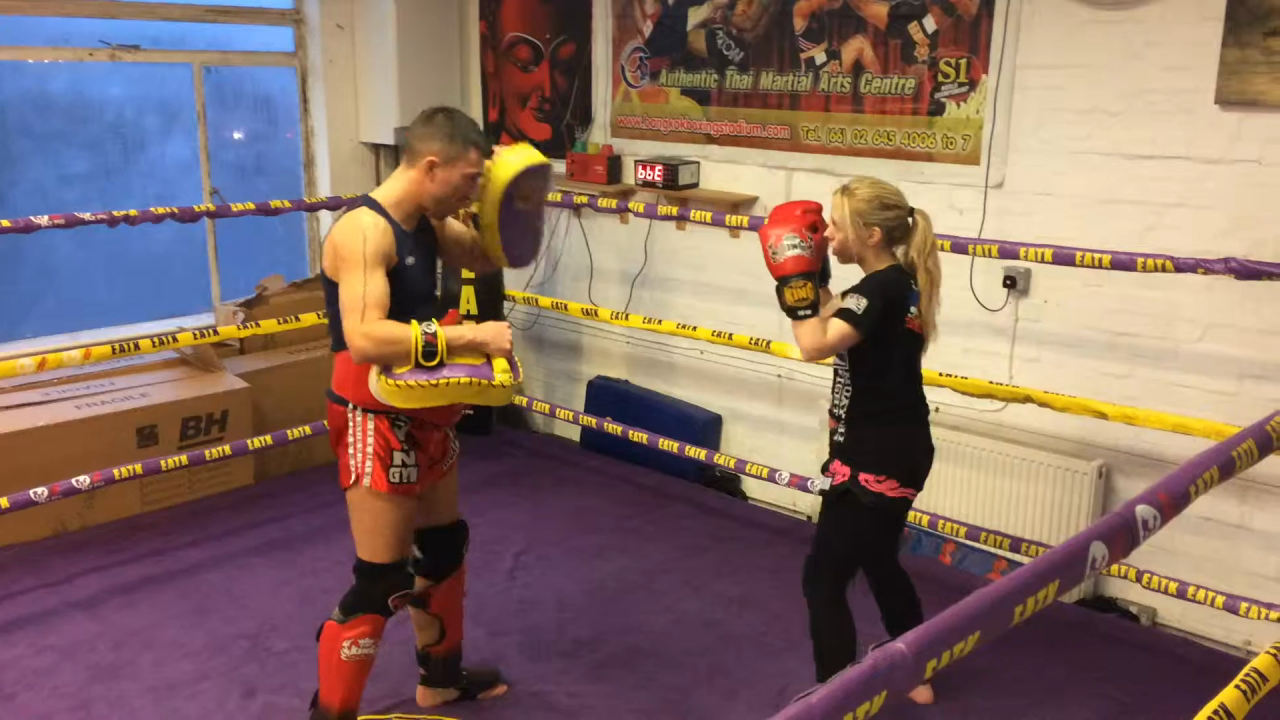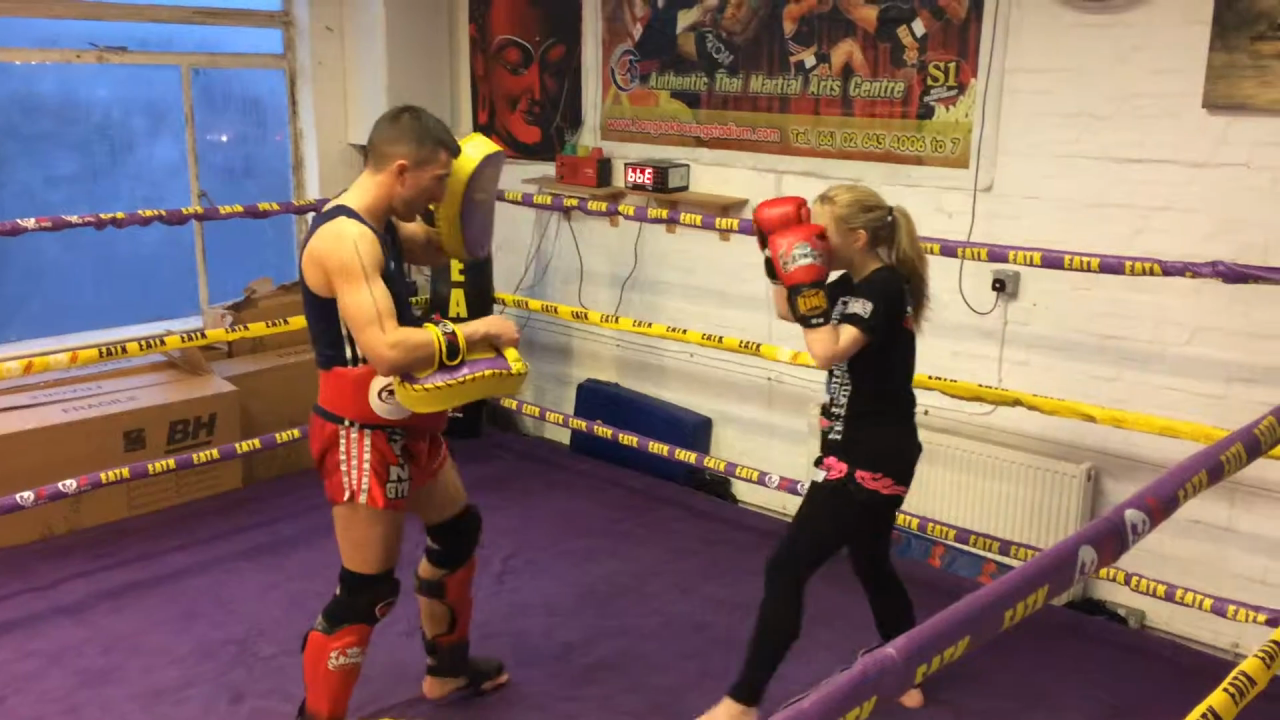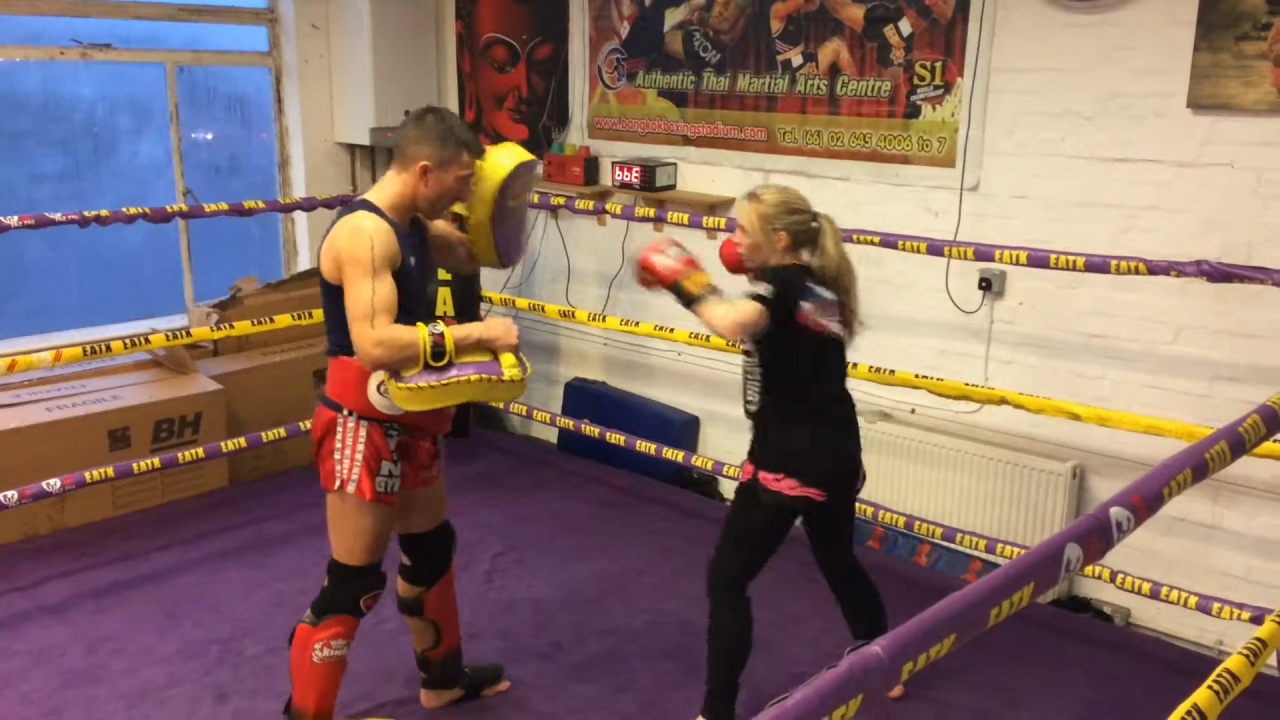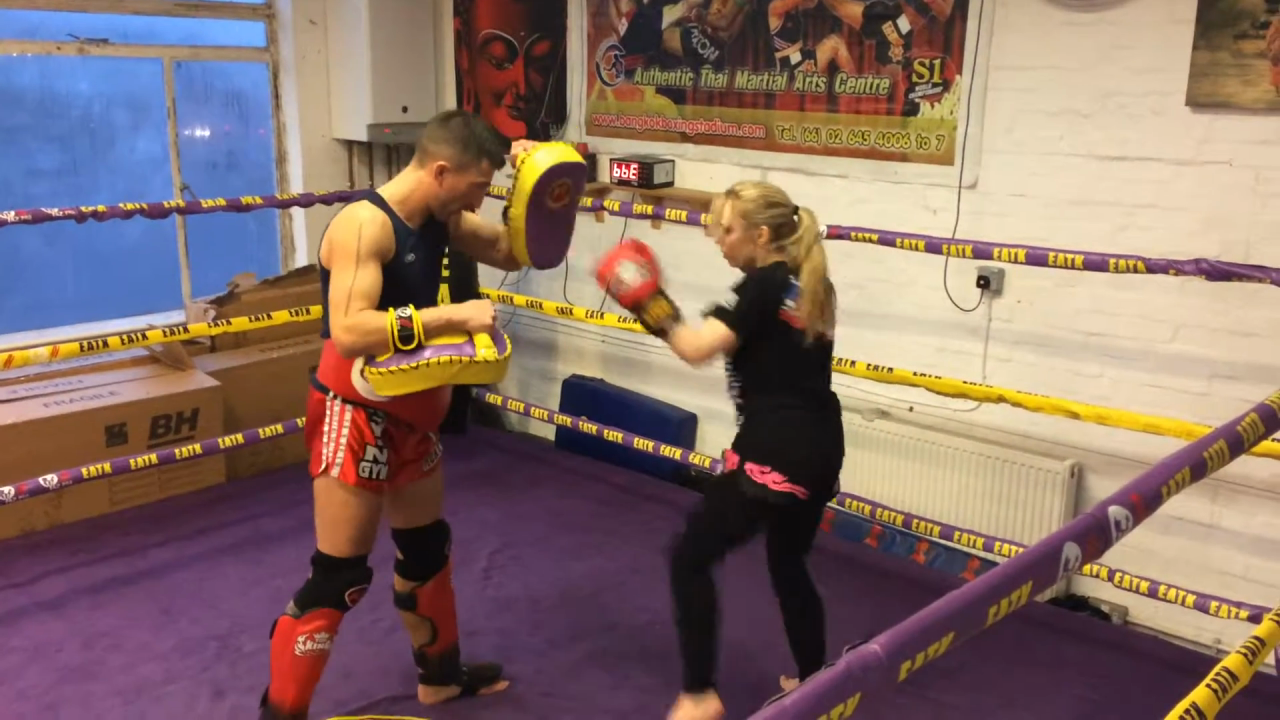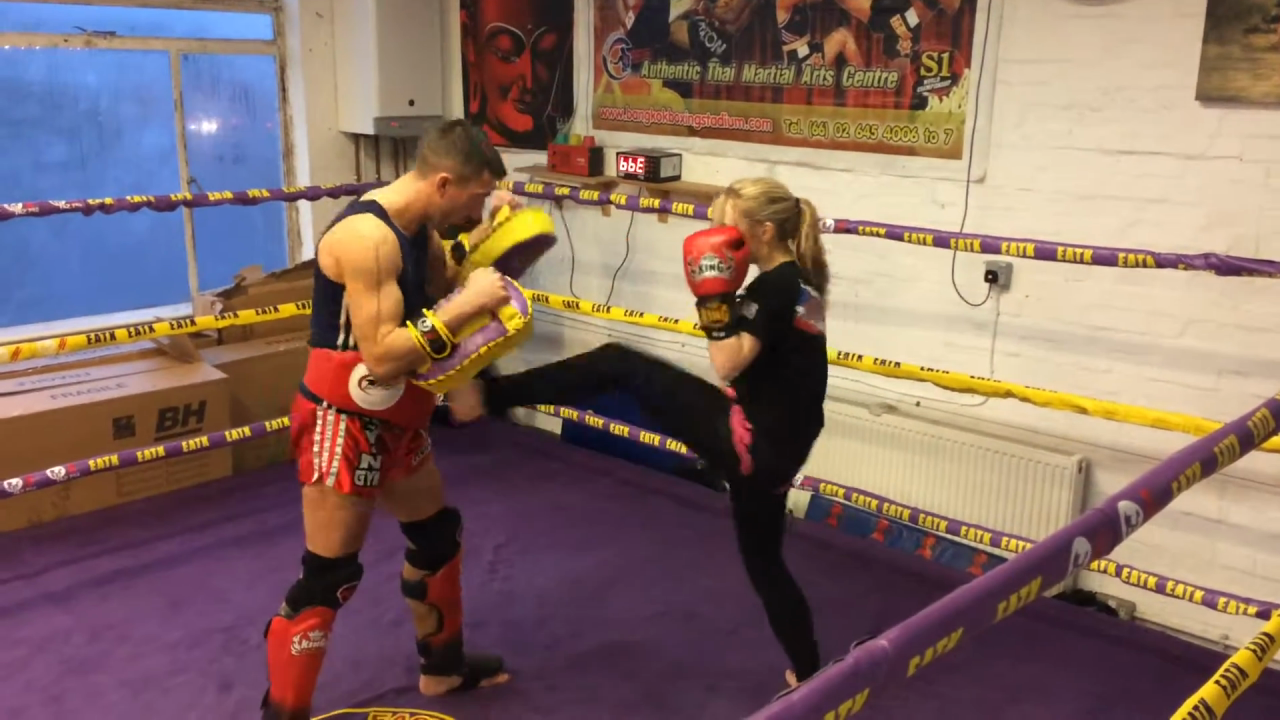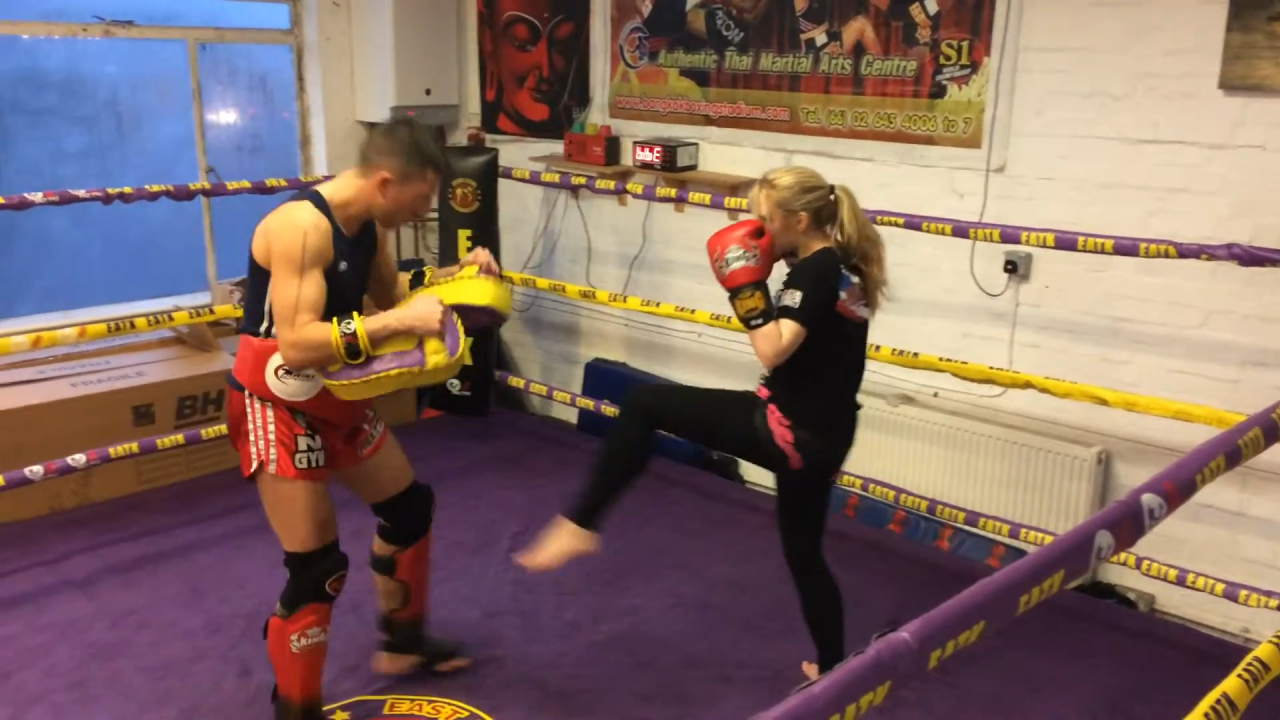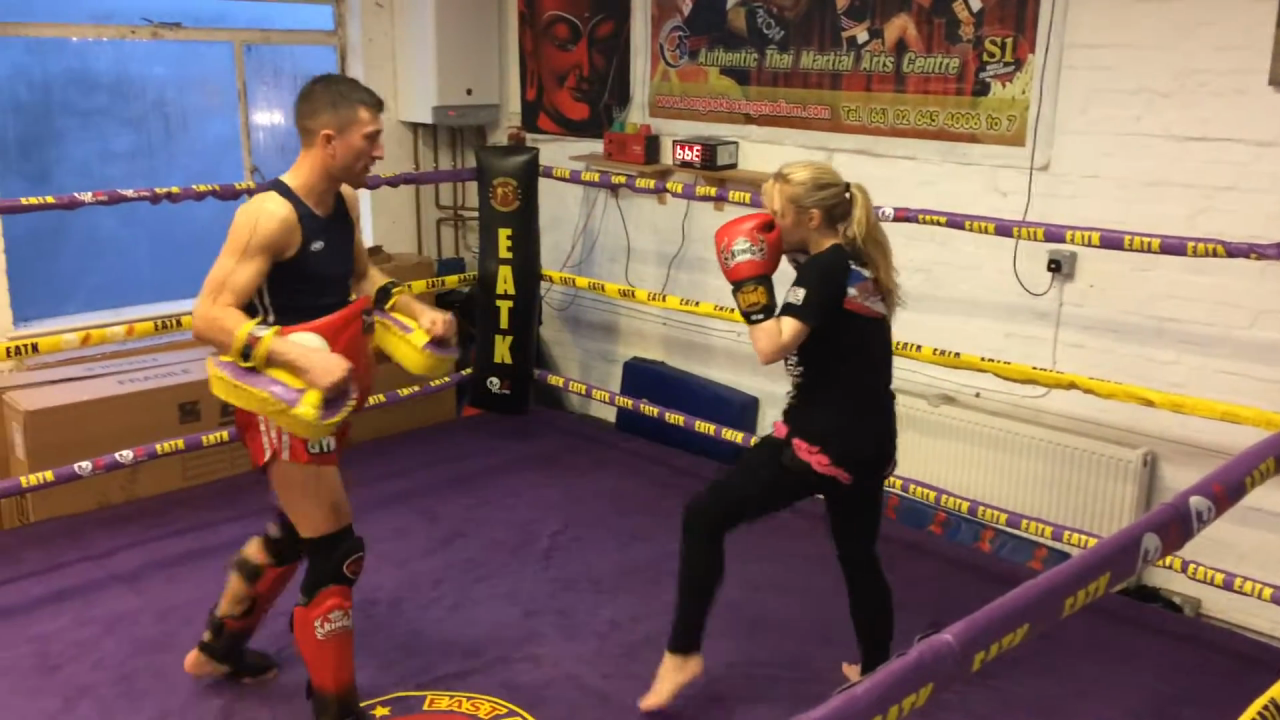
dt=0.3s
person 1, frame 1
left shoulder: (427, 221)
right shoulder: (364, 231)
left elbow: (487, 255)
right elbow: (364, 340)
right wrist: (470, 336)
left hip: (425, 416)
right hip: (376, 422)
left knee: (445, 544)
right knee: (381, 580)
person 1, frame 2
left shoulder: (376, 223)
right shoulder: (344, 240)
left elbow: (433, 248)
right elbow: (386, 349)
right wrist: (478, 330)
left hip: (403, 423)
right hip: (363, 432)
left knee: (457, 530)
right knee: (367, 590)
left ankle: (448, 665)
person 1, frame 3
left shoulder: (409, 220)
right shoulder: (364, 232)
right elbow: (375, 345)
right wrist: (477, 334)
left hip: (408, 421)
right hip: (363, 426)
left knee: (431, 551)
right knee: (353, 584)
person 1, frame 4
left shoulder: (439, 216)
right shoulder: (364, 224)
left elbow: (509, 252)
right elbow: (348, 333)
right wrist: (450, 316)
left hip: (409, 413)
right hip: (356, 416)
left knee: (427, 545)
right knee: (339, 577)
person 1, frame 5
left shoulder: (415, 224)
right shoulder: (366, 236)
left elbow: (442, 283)
right elbow: (383, 356)
right wrist: (467, 305)
left hip: (395, 414)
right hip: (345, 419)
left knee: (437, 533)
right knee: (328, 577)
left ankle: (442, 663)
person 1, frame 6
left shoulder: (367, 224)
right shoulder: (299, 227)
left elbow: (385, 292)
right elbow: (297, 342)
left wrist: (455, 282)
right wrist: (403, 321)
left hip: (336, 400)
right hip: (279, 411)
left knee: (409, 506)
right knee: (317, 569)
left ankle: (404, 640)
person 1, frame 7
left shoulder: (343, 199)
right shoulder: (270, 216)
left elbow: (360, 275)
right elbow: (208, 318)
left wrist: (416, 310)
right wrist: (301, 356)
left hip: (318, 397)
left knee: (294, 532)
right knee: (336, 554)
left ankle: (219, 645)
person 2, frame 1
left shoulder: (884, 288)
right shoulder: (896, 282)
left elbow: (815, 344)
right elbow: (833, 323)
left wrist: (792, 271)
right wrist: (812, 269)
left hip: (875, 458)
right hip: (897, 450)
left knee: (823, 580)
right knee: (878, 561)
person 2, frame 2
left shoulder: (881, 288)
right shoulder: (861, 283)
left elbow: (827, 350)
right elbow: (796, 314)
left wrist: (804, 279)
right wrist: (781, 254)
left hip: (866, 456)
right hip: (880, 452)
left knee: (786, 569)
right knee: (872, 564)
person 2, frame 3
left shoulder: (782, 280)
right shoulder: (815, 285)
left elbow: (733, 324)
left wrist: (682, 277)
right wrist: (749, 281)
left hip: (788, 459)
right hip: (837, 453)
left knee: (727, 579)
right knee: (839, 561)
person 2, frame 4
left shoulder: (759, 289)
right shoulder: (809, 284)
left elbow: (693, 346)
left wrist: (645, 297)
left hip: (773, 453)
right hip: (821, 452)
left knee: (689, 560)
right knee: (789, 568)
person 2, frame 5
left shoulder: (772, 285)
right shoulder: (797, 280)
left elbow: (729, 364)
left wrist: (715, 294)
left hip: (745, 433)
right hip: (776, 448)
left knee: (618, 363)
right knee: (764, 561)
left ankle: (486, 396)
right ankle: (813, 676)
person 2, frame 6
left shoulder: (812, 271)
right shoulder: (846, 266)
left elbow: (769, 350)
left wrist: (746, 284)
left hip: (783, 425)
right hip: (823, 439)
left knee: (646, 404)
right knee: (804, 553)
left ankle: (580, 525)
right ankle: (833, 669)
person 2, frame 7
left shoulder: (822, 270)
right shoulder: (859, 263)
left elbow: (771, 347)
left wrist: (748, 279)
left hip: (820, 438)
right hip: (870, 441)
left knee: (703, 516)
right knee: (858, 555)
left ankle: (683, 653)
right ankle: (875, 673)
